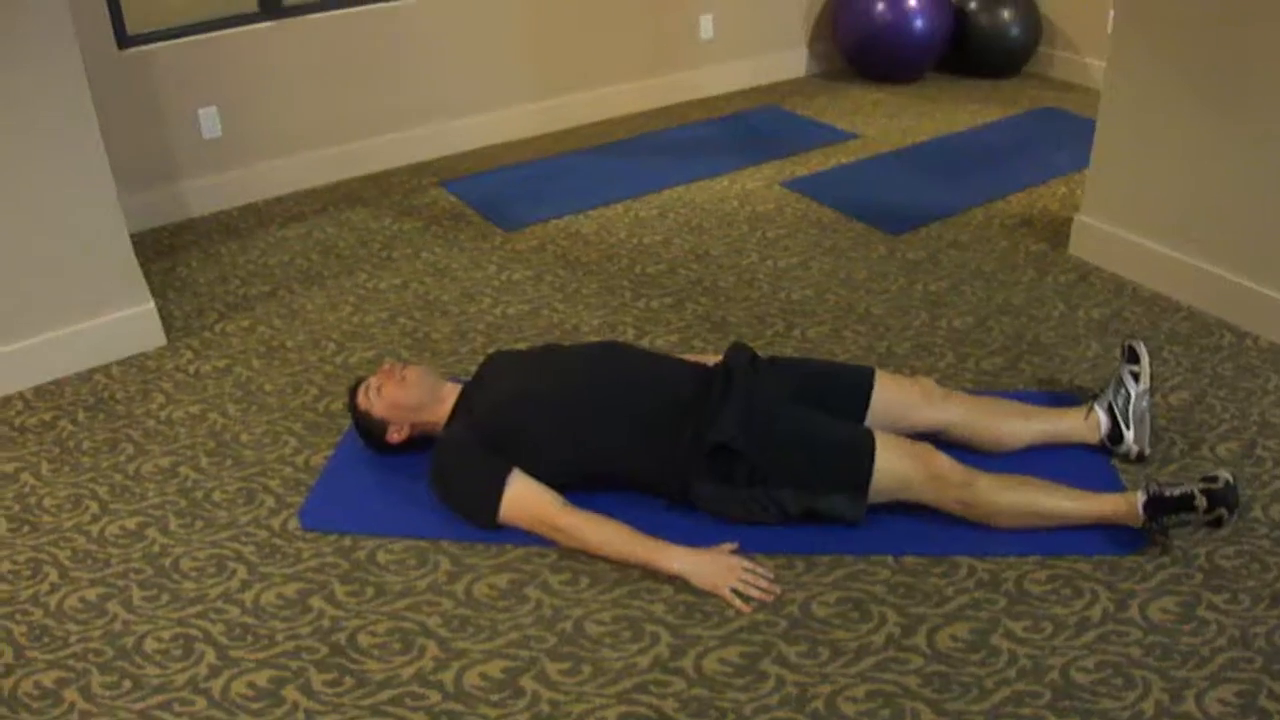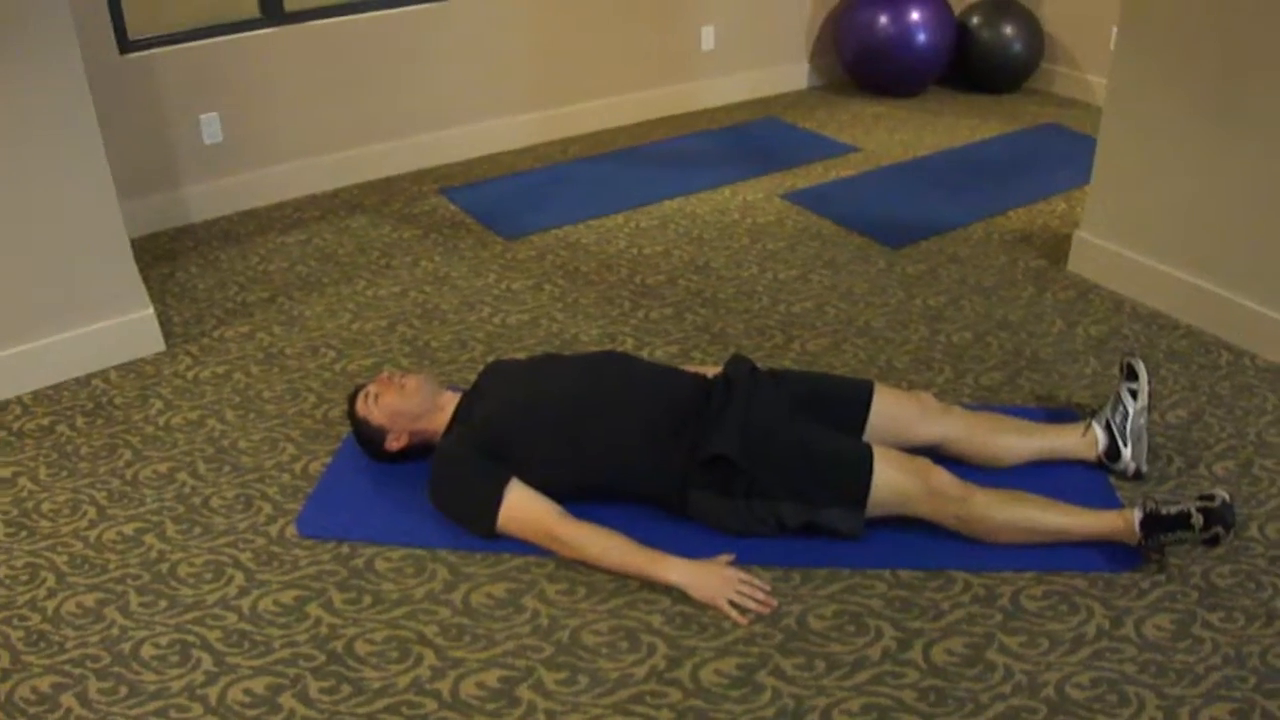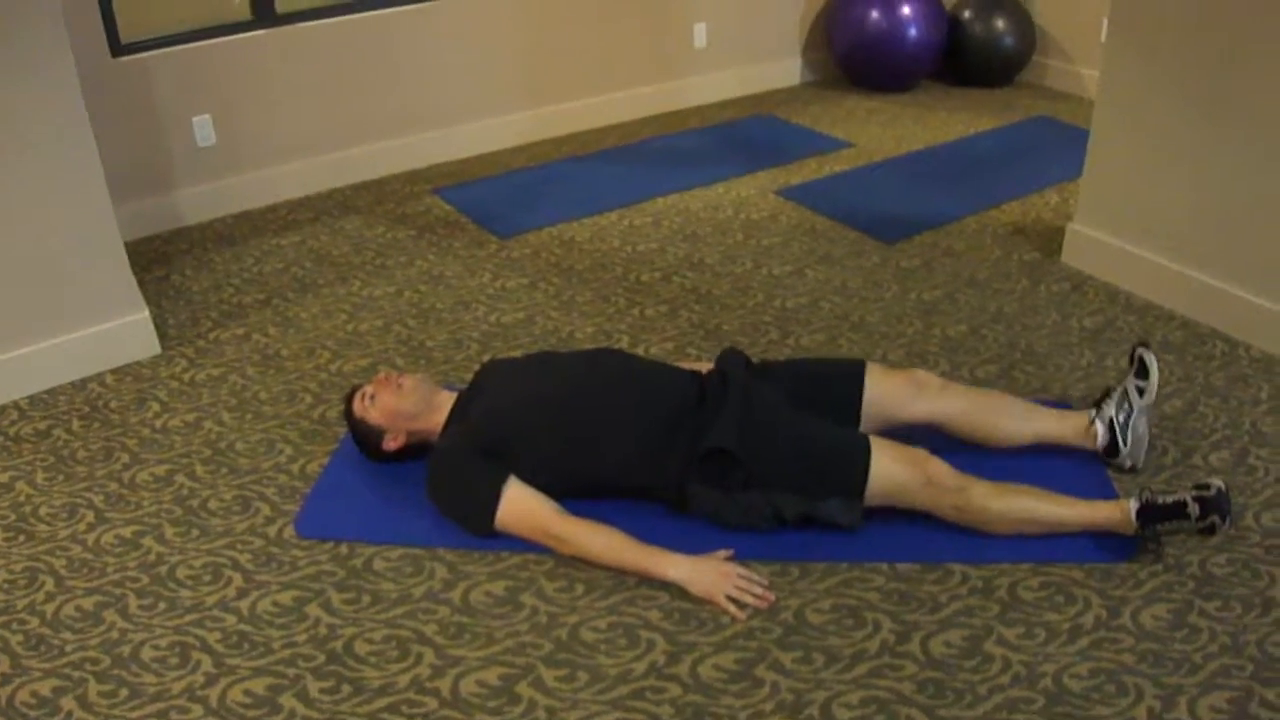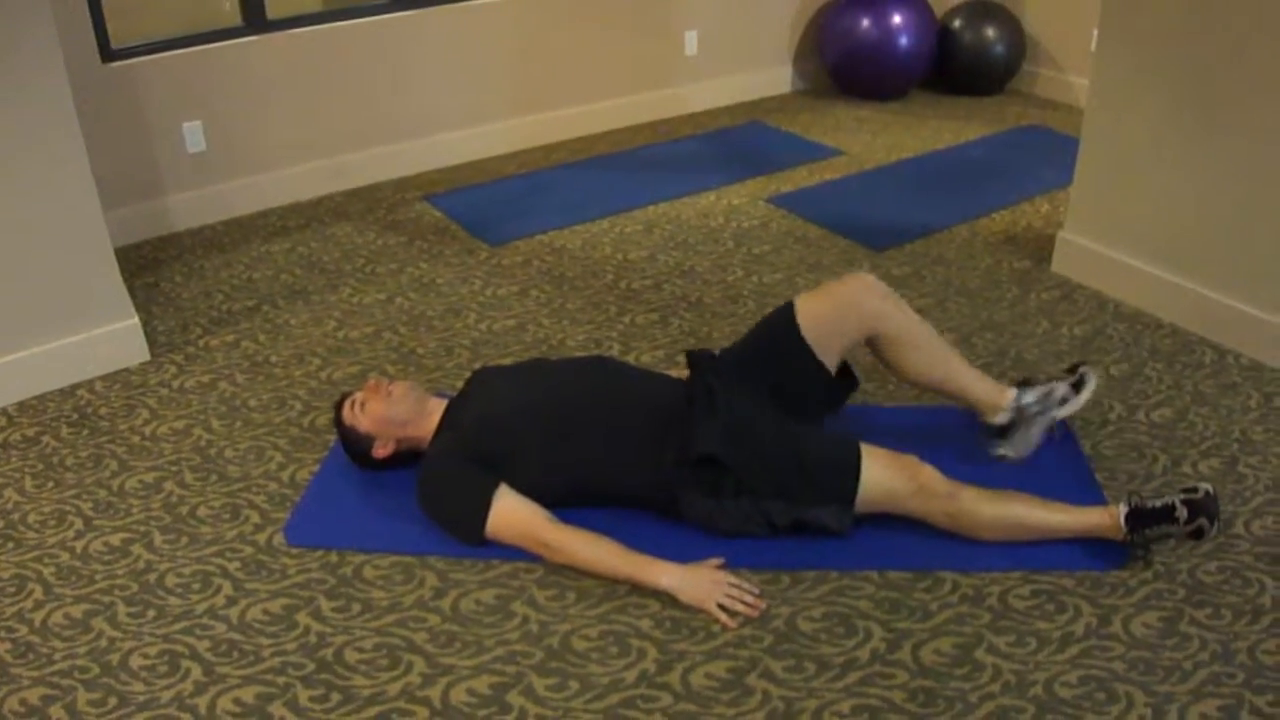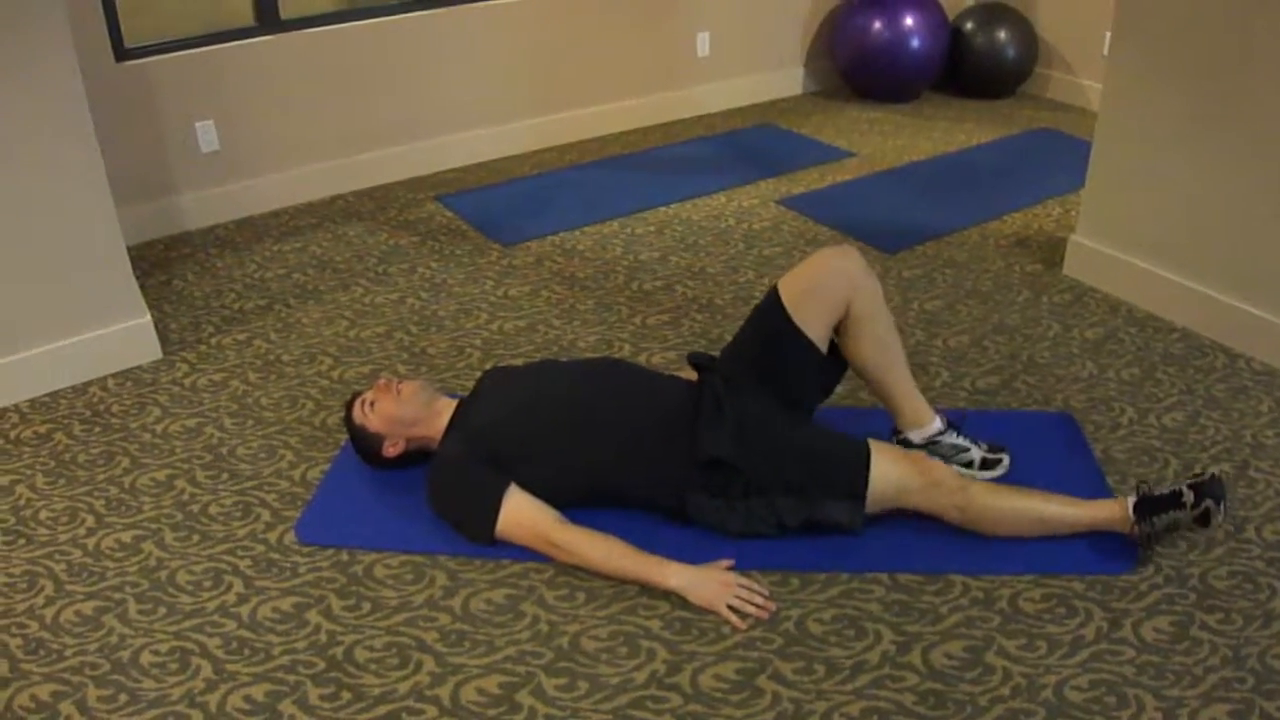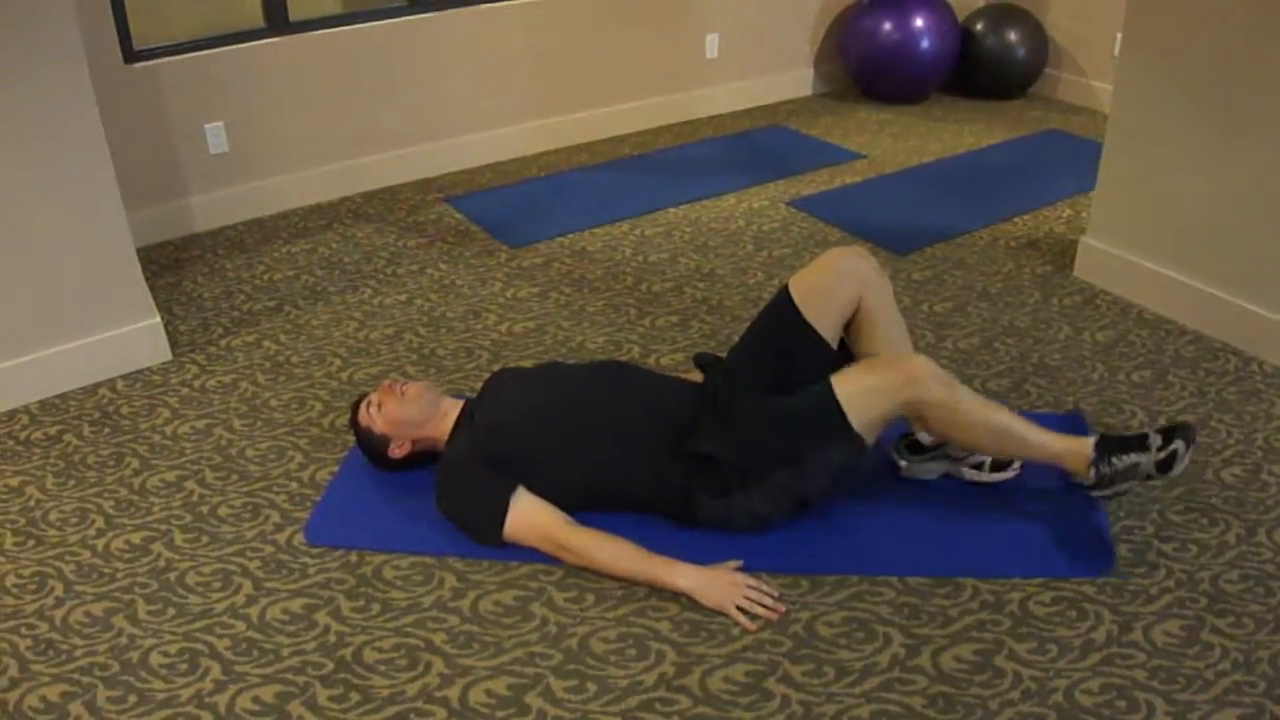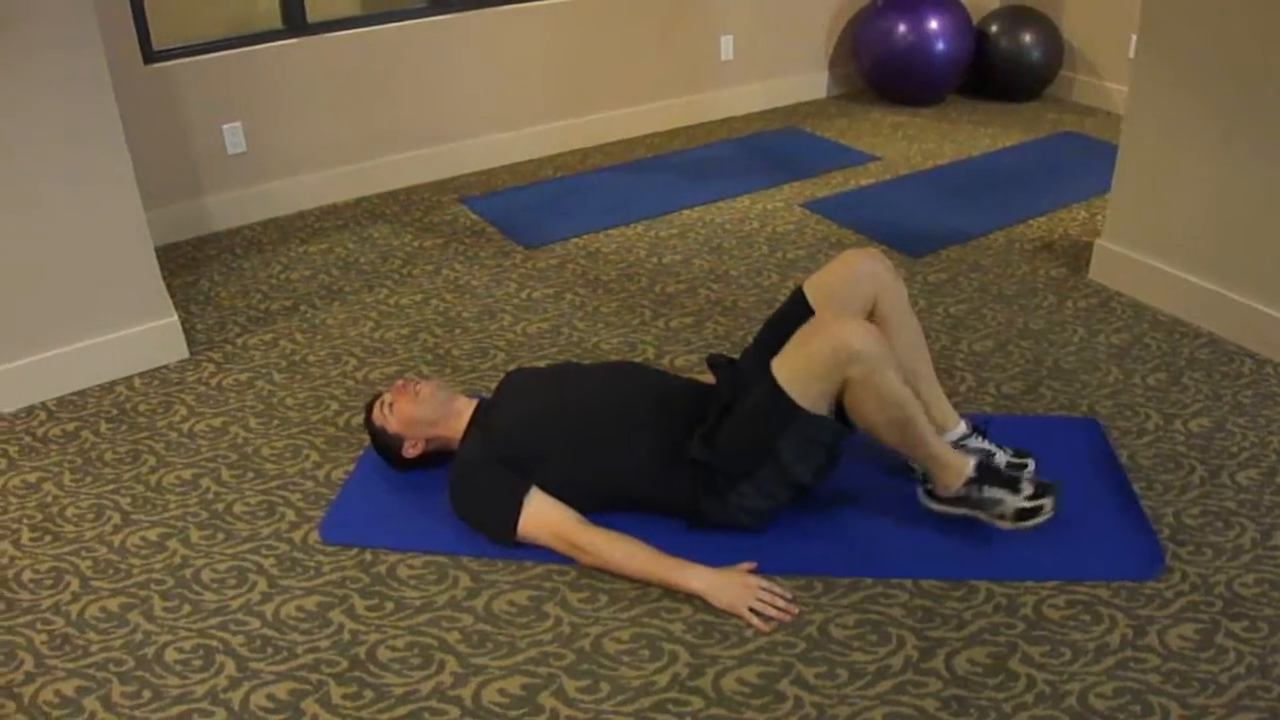
dt=0.5s
person 1, frame 1
left shoulder: (497, 371)
right shoulder: (460, 462)
right elbow: (556, 518)
left wrist: (694, 359)
right wrist: (685, 563)
left hip: (723, 386)
right hip: (718, 454)
left knee: (924, 398)
right knee: (931, 474)
left ankle: (1103, 422)
right ankle: (1142, 508)
person 1, frame 2
left shoulder: (495, 381)
right shoulder: (460, 469)
right elbow: (556, 528)
left wrist: (694, 367)
right wrist: (683, 573)
left hip: (720, 394)
right hip: (716, 463)
left knee: (924, 413)
right knee: (927, 486)
left ankle: (1098, 441)
right ankle: (1136, 526)
person 1, frame 3
left shoulder: (493, 380)
right shoulder: (457, 470)
right elbow: (556, 527)
left wrist: (693, 365)
right wrist: (682, 570)
left hip: (717, 391)
right hip: (714, 460)
left knee: (923, 389)
right knee: (927, 480)
left ankle: (1099, 428)
right ankle: (1134, 515)
person 1, frame 4
left shoulder: (483, 388)
right shoulder: (448, 477)
right elbow: (546, 535)
left wrist: (683, 374)
right wrist: (671, 577)
left hip: (707, 393)
right hip: (707, 469)
left knee: (862, 296)
right knee: (916, 484)
left ankle: (1009, 410)
right ankle: (1119, 521)
person 1, frame 5
left shoulder: (497, 384)
right shoulder: (458, 476)
right elbow: (555, 537)
left wrist: (692, 379)
right wrist: (681, 577)
left hip: (716, 397)
right hip: (719, 474)
left knee: (839, 269)
right knee: (929, 483)
left ankle: (926, 431)
right ankle: (1126, 513)
person 1, frame 6
left shoulder: (504, 387)
right shoulder: (464, 477)
right elbow: (562, 537)
left wrist: (701, 378)
right wrist: (689, 578)
left hip: (720, 397)
right hip: (725, 474)
left knee: (851, 267)
right knee: (910, 374)
left ankle: (929, 441)
right ankle: (1085, 460)
person 1, frame 7
left shoulder: (515, 388)
right shoulder: (477, 476)
right elbow: (575, 537)
left wrist: (722, 380)
right wrist: (704, 580)
left hip: (725, 397)
right hip: (729, 478)
left knee: (866, 269)
right knee: (848, 339)
left ankle: (949, 435)
right ankle: (954, 479)
